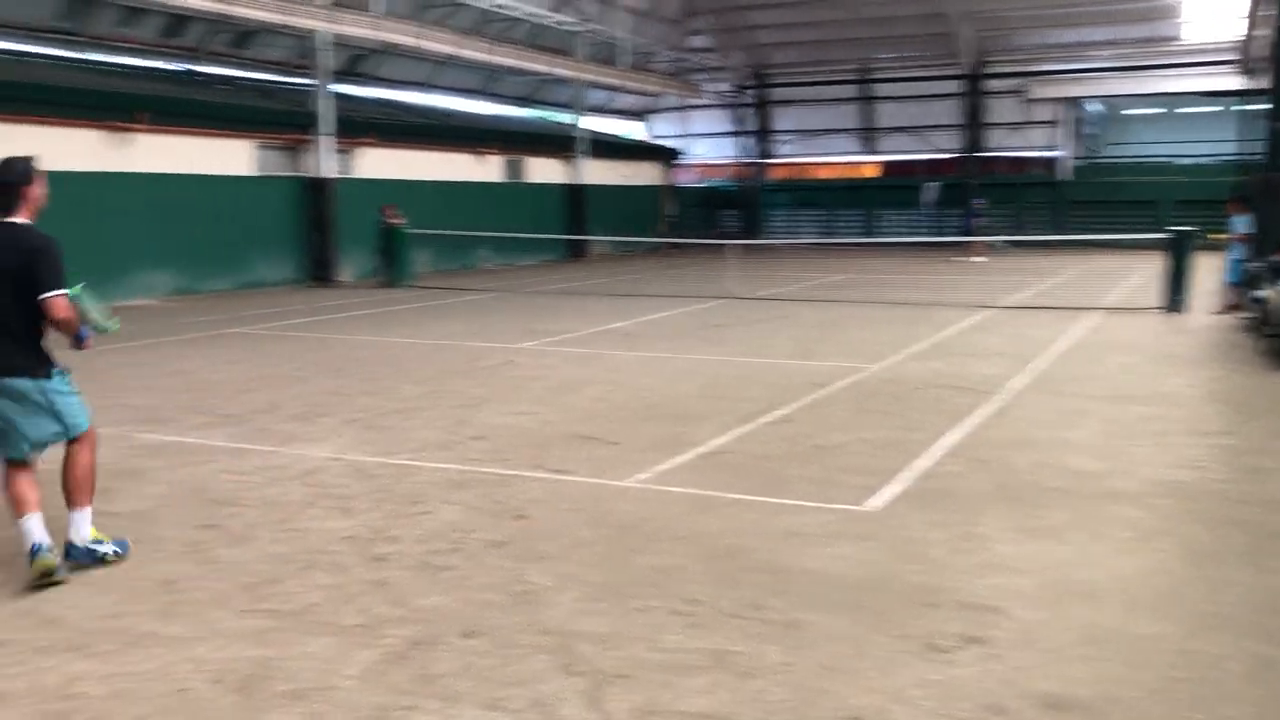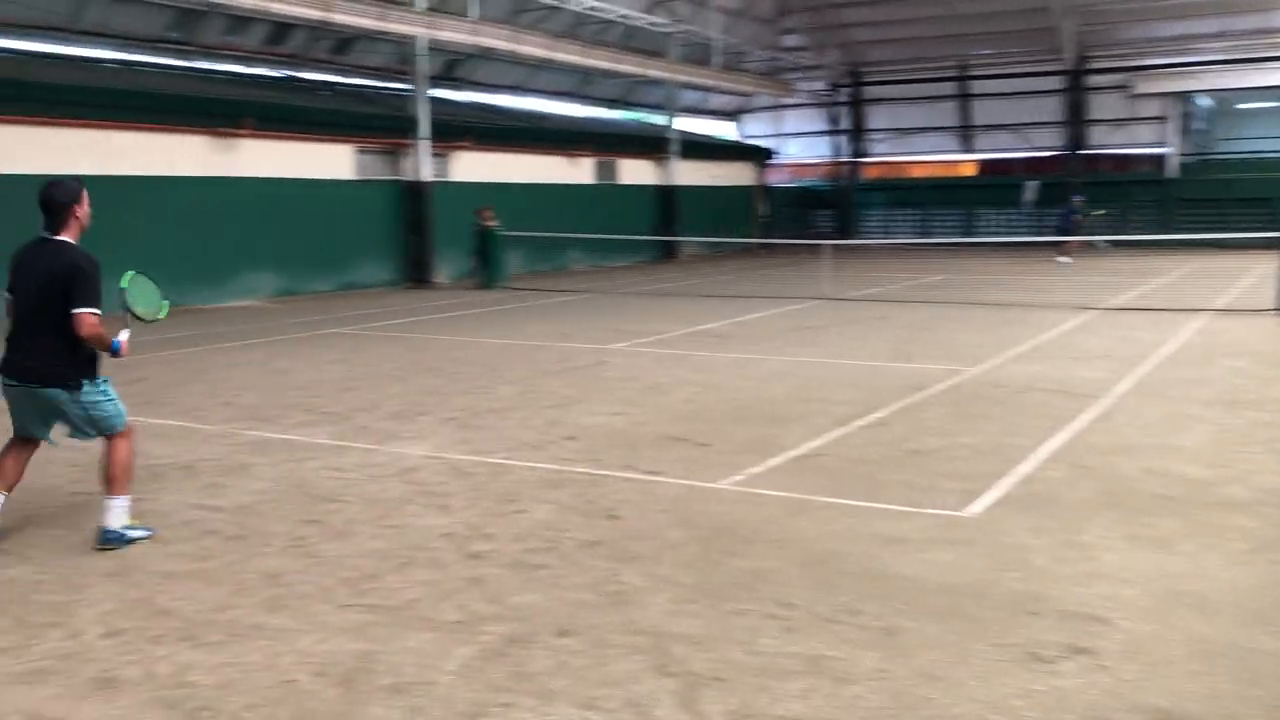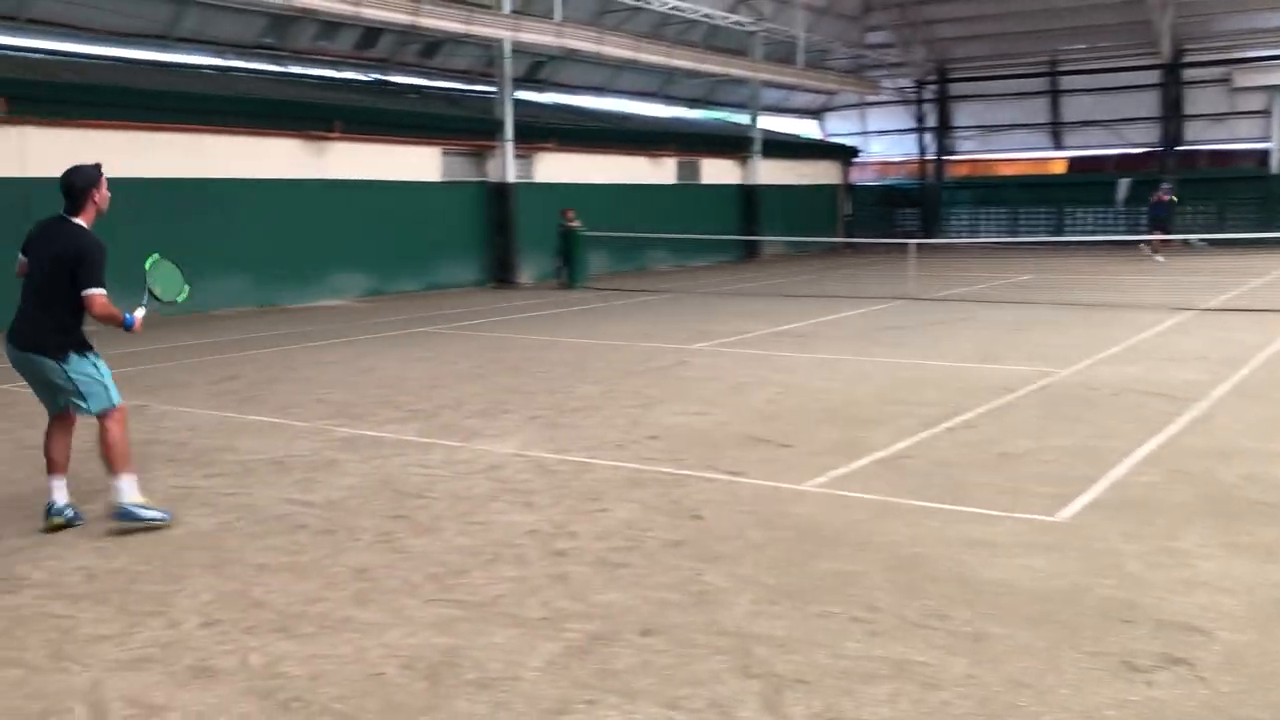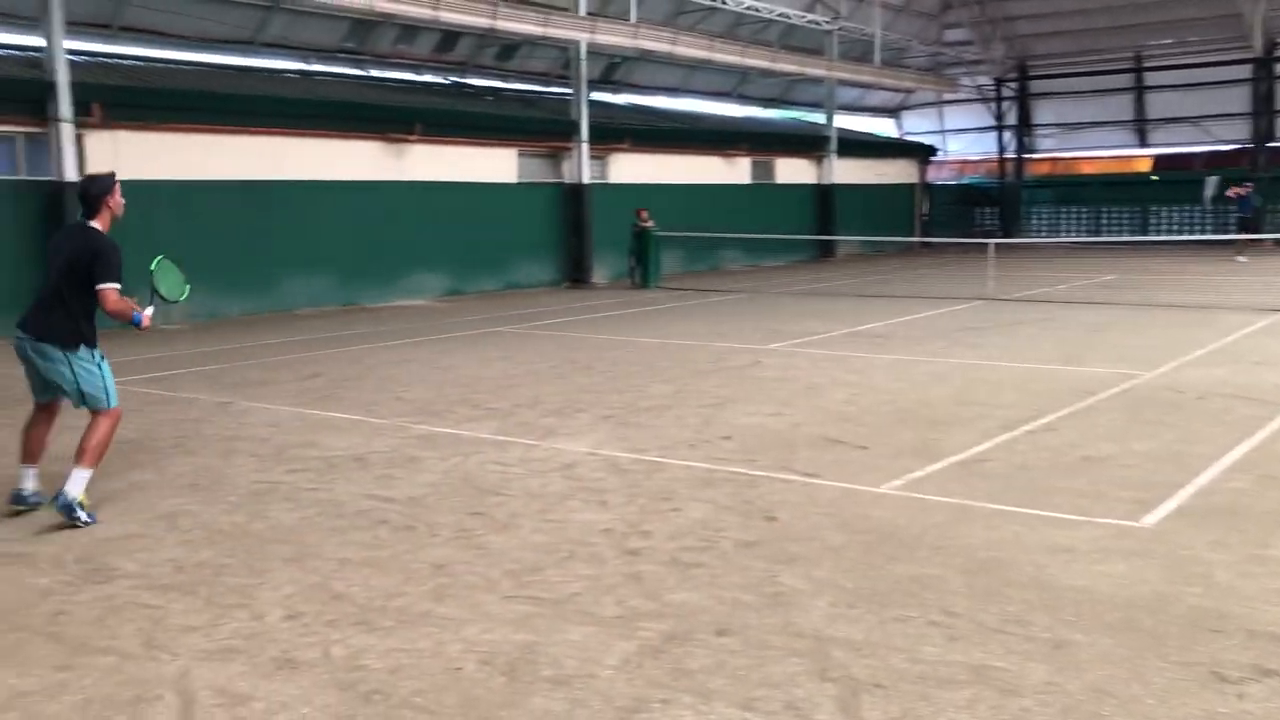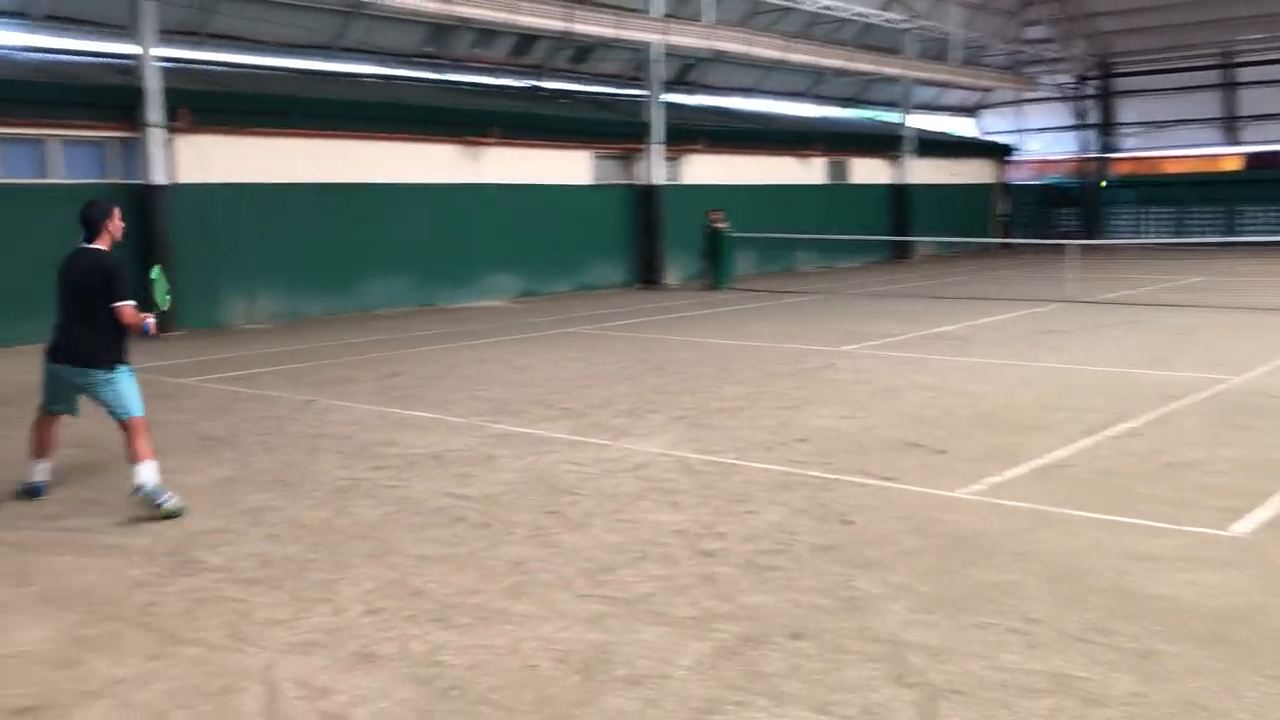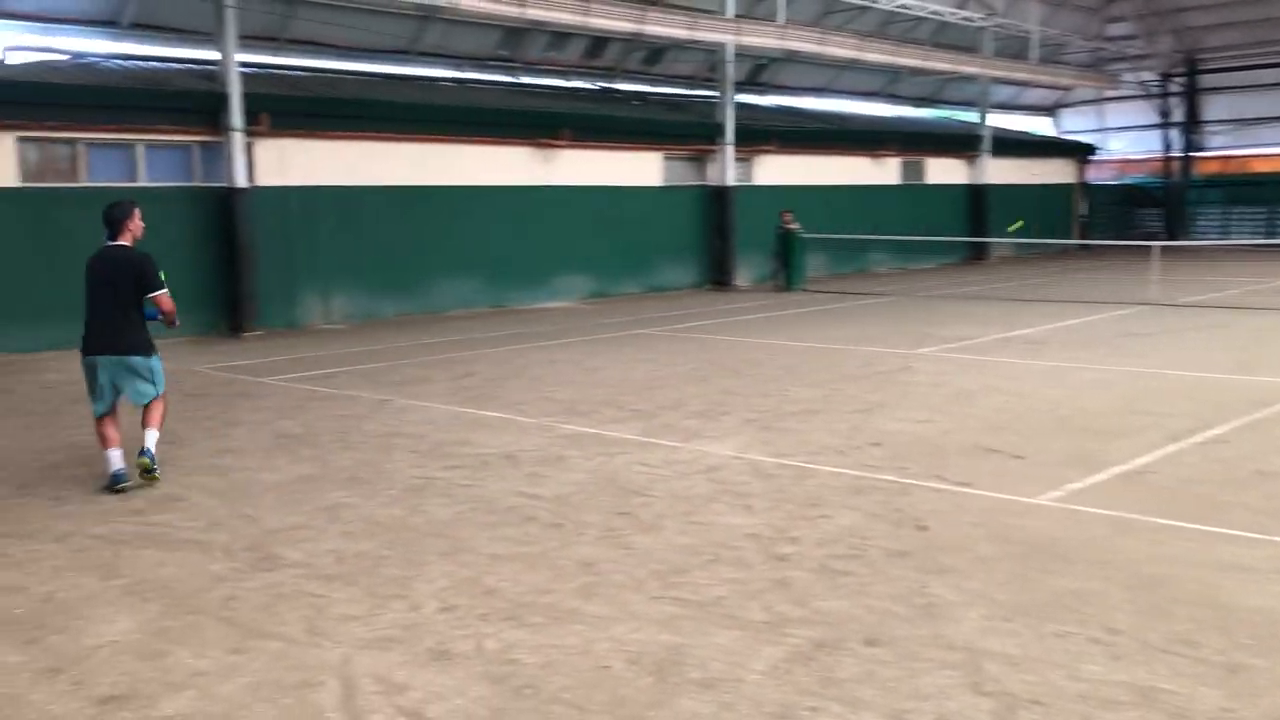
dt=0.2s
person 1, frame 1
right shoulder: (38, 245)
right elbow: (60, 314)
right wrist: (80, 336)
right knee: (81, 438)
left ankle: (38, 546)
right ankle: (82, 540)
person 1, frame 2
right shoulder: (80, 264)
right elbow: (87, 328)
right wrist: (112, 344)
right hip: (65, 378)
right knee: (120, 435)
right ankle: (115, 524)
person 1, frame 3
left shoulder: (43, 229)
right shoulder: (89, 247)
left elbow: (22, 271)
right elbow: (97, 308)
right wrist: (127, 321)
left hip: (20, 344)
right hip: (56, 350)
left knee: (63, 414)
right knee: (113, 413)
left ankle: (58, 504)
right ankle: (129, 502)
person 1, frame 4
left shoulder: (66, 235)
right shoulder: (104, 245)
right elbow: (111, 304)
left wrist: (126, 305)
right wrist: (137, 317)
left hip: (31, 336)
right hip: (66, 344)
left knee: (45, 409)
right knee: (107, 414)
left ankle: (26, 490)
right ankle: (71, 495)
person 1, frame 5
left shoulder: (69, 262)
right shoulder: (110, 266)
right elbow: (128, 319)
left wrist: (136, 319)
right wrist: (146, 325)
left hip: (61, 359)
right hip: (103, 364)
left knee: (48, 414)
right knee: (136, 424)
left ankle: (36, 480)
right ankle: (149, 488)
person 1, frame 6
left shoulder: (94, 262)
right shoulder: (141, 261)
right elbow: (166, 307)
right wrist: (170, 320)
left hip: (97, 353)
right hip: (137, 350)
left knee: (105, 413)
right knee: (156, 400)
left ankle: (118, 471)
right ankle: (148, 451)
